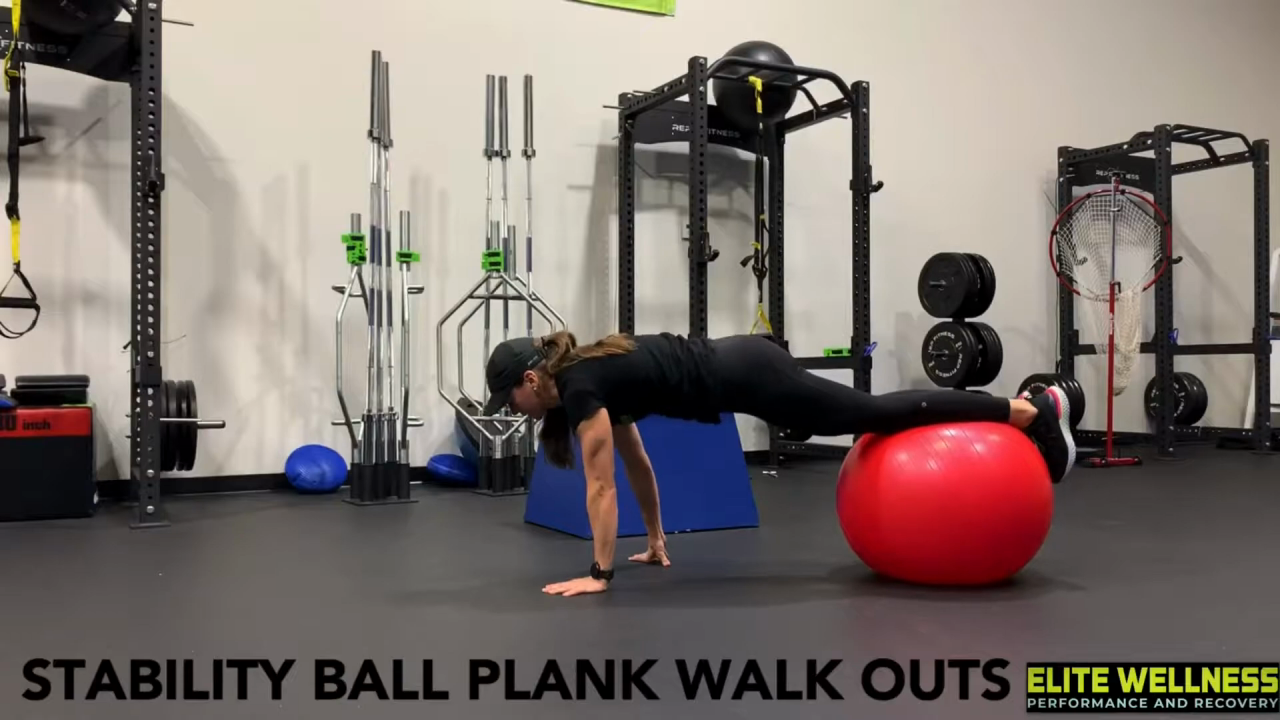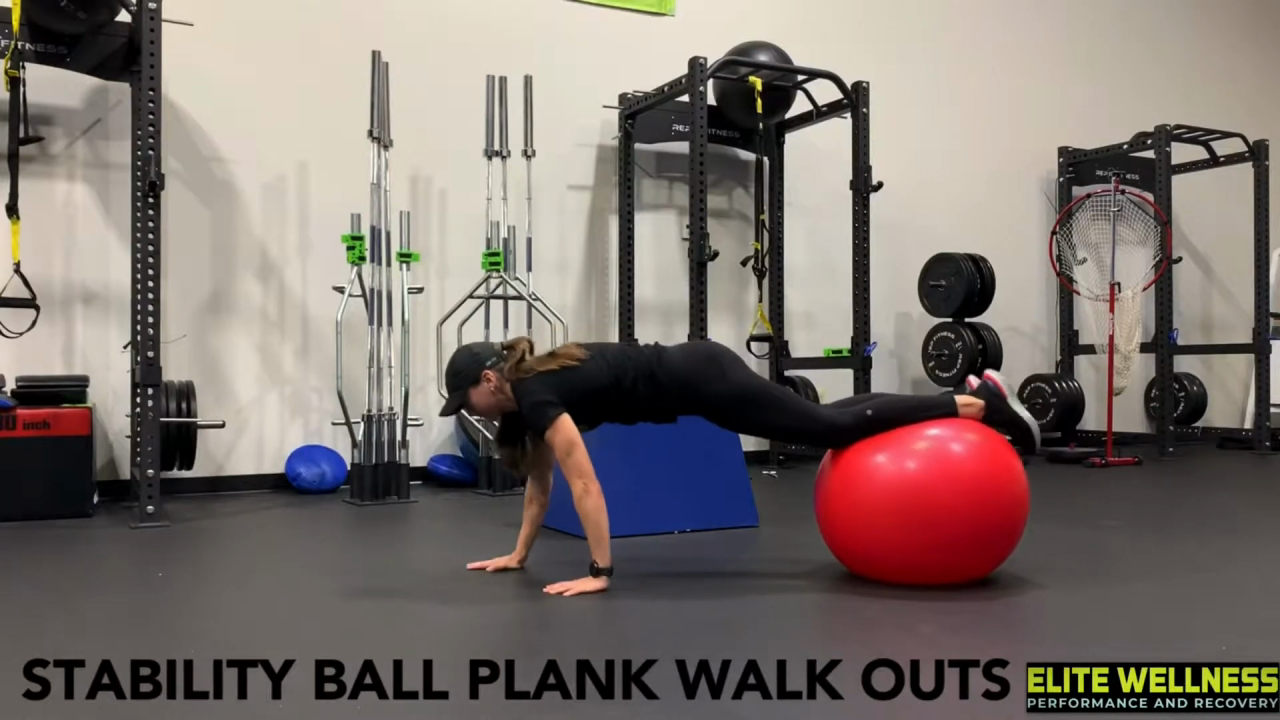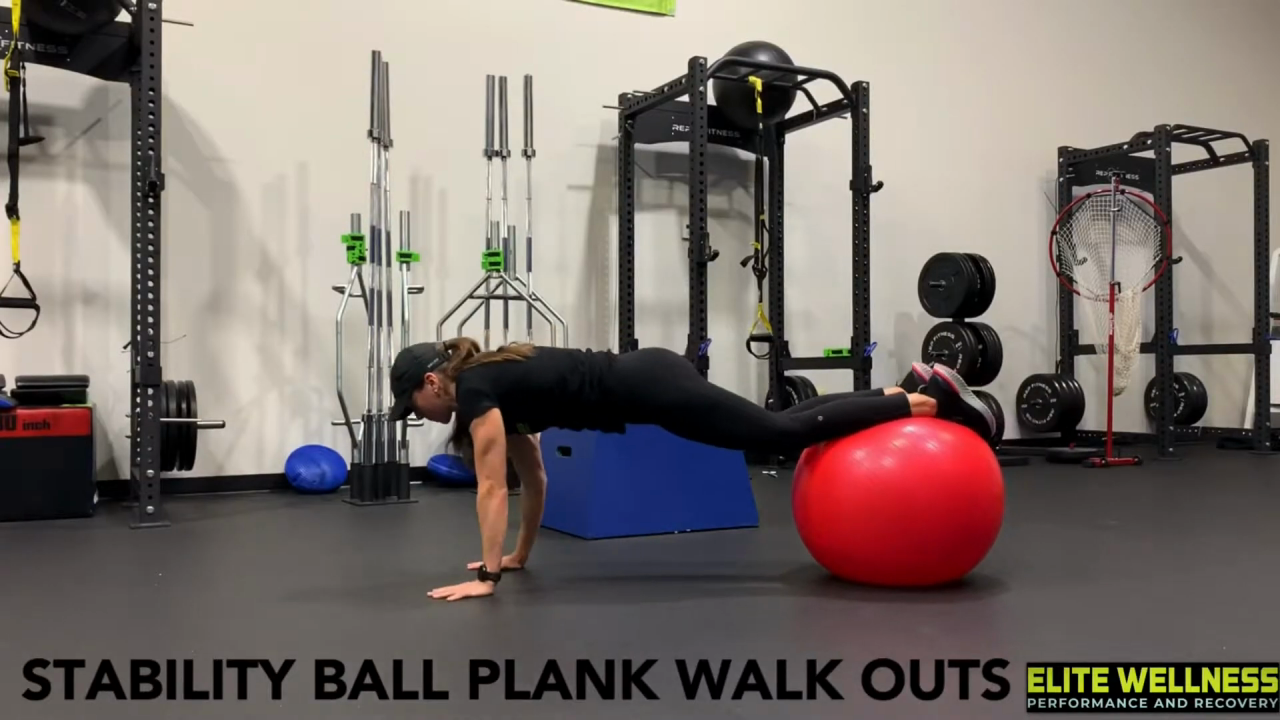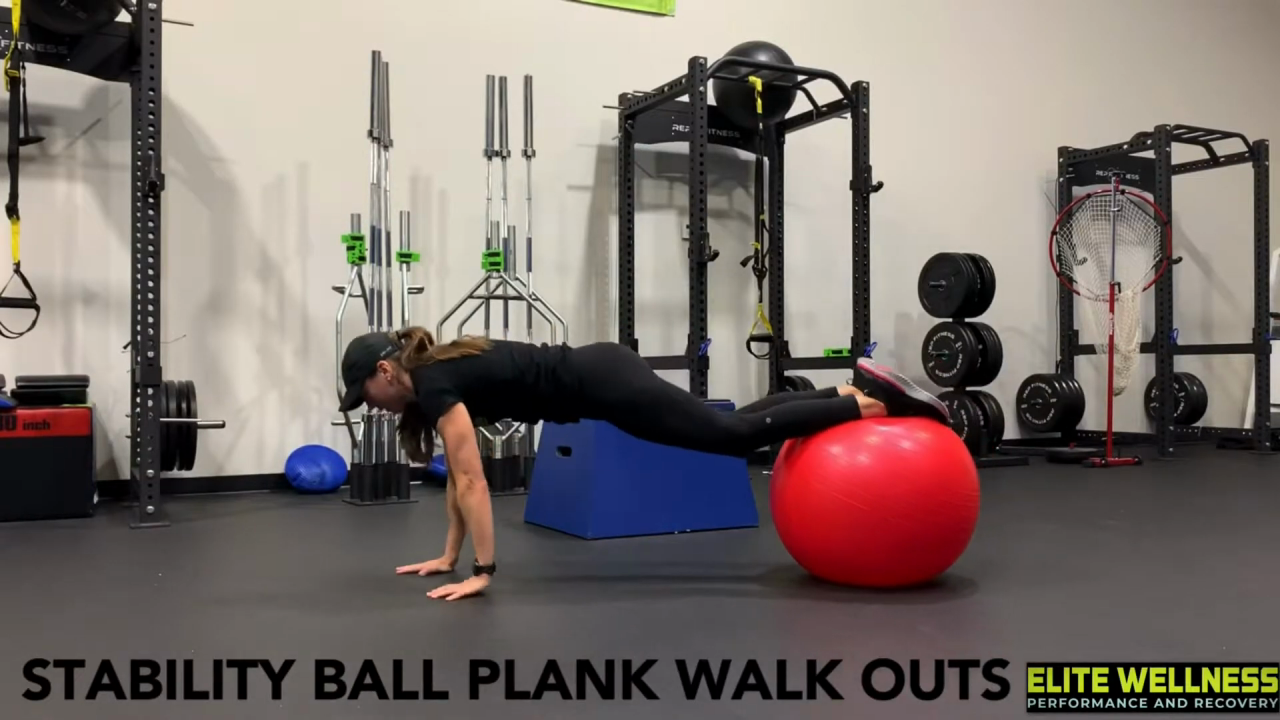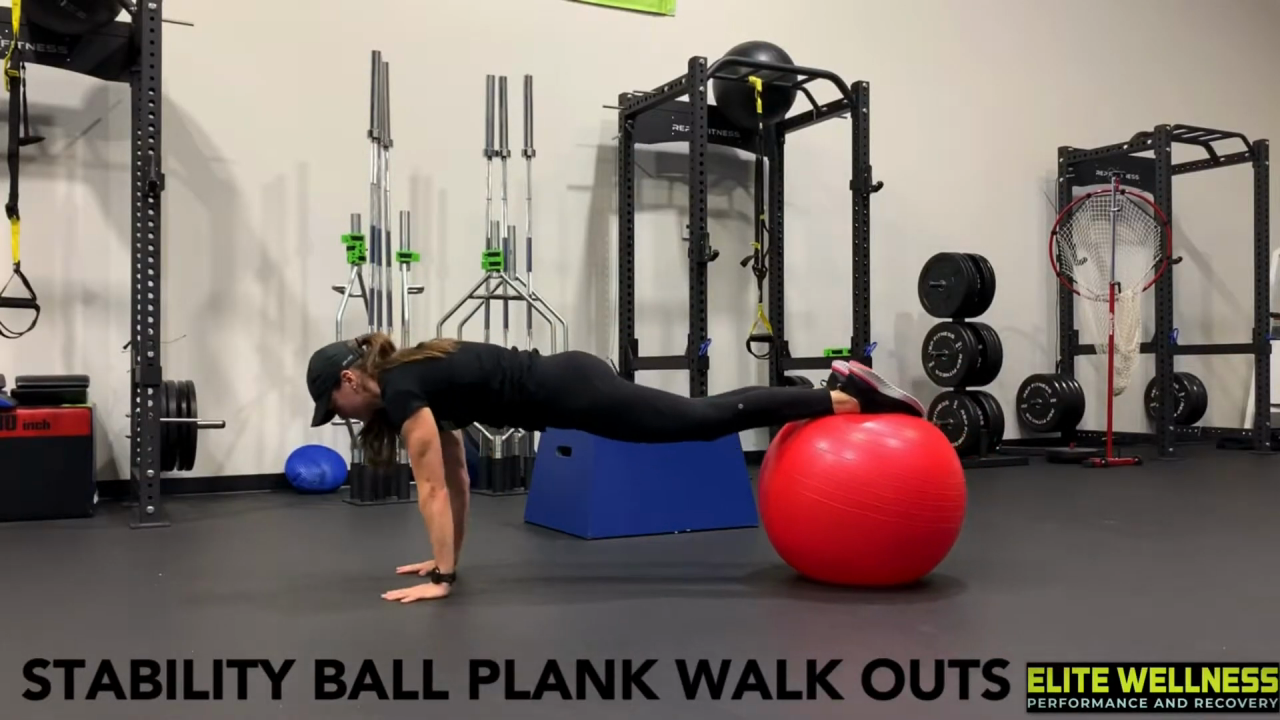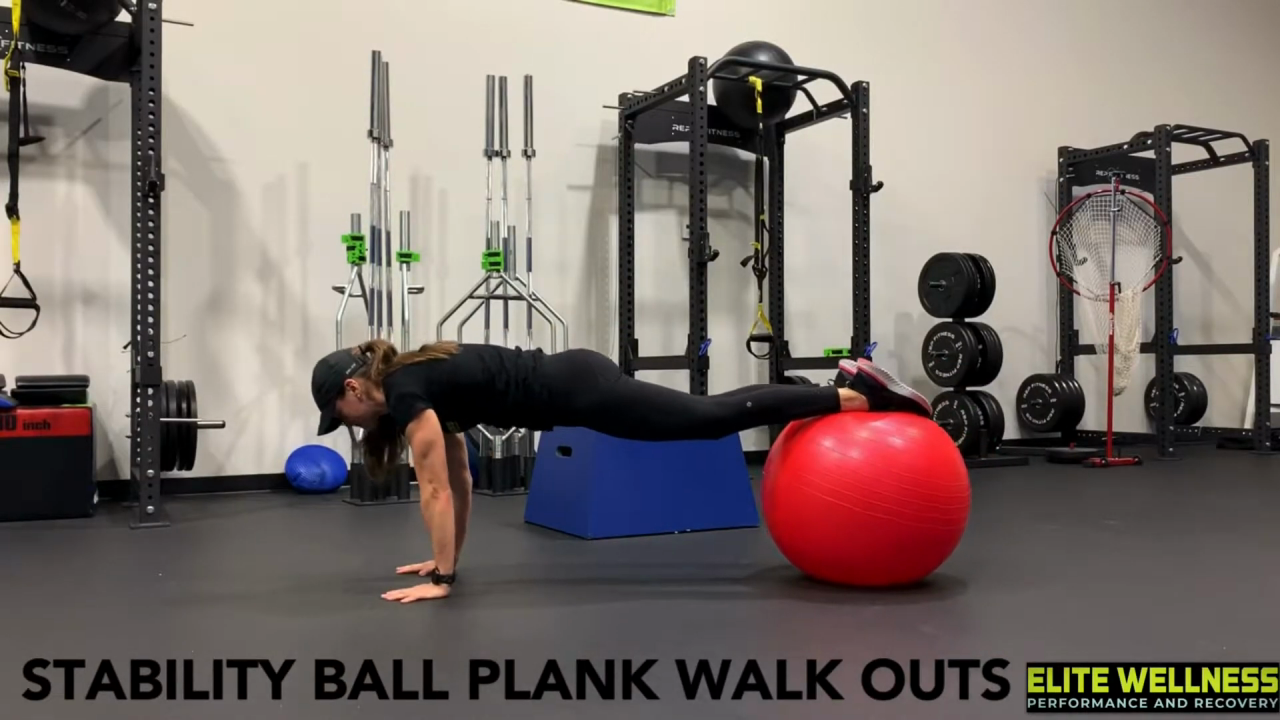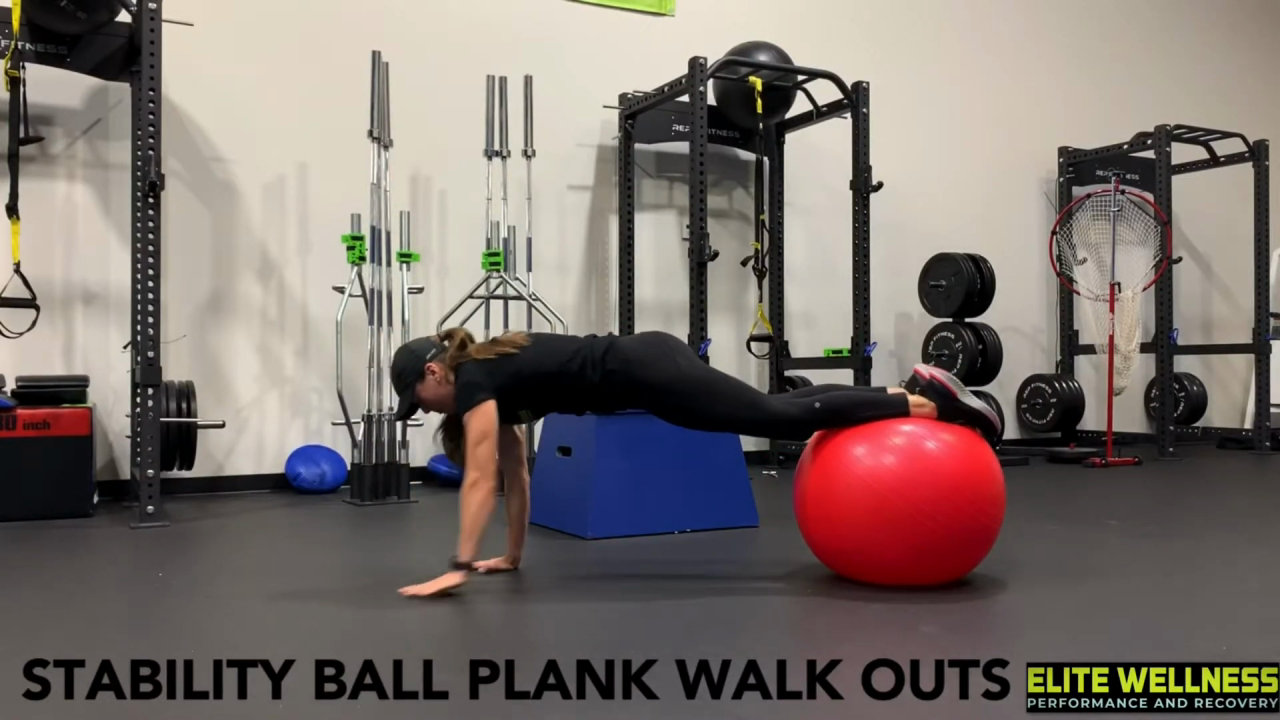
dt=0.7s
person 1, frame 1
left shoulder: (578, 387)
right shoulder: (593, 377)
left elbow: (601, 487)
right elbow: (638, 463)
left wrist: (599, 573)
right wrist: (656, 538)
left hip: (746, 378)
right hip: (740, 362)
left knee: (882, 415)
right knee: (877, 412)
left ankle: (1032, 413)
right ankle: (1021, 407)
person 1, frame 2
left shoulder: (535, 393)
right shoulder: (536, 390)
left elbow: (585, 484)
right elbow: (539, 479)
left wrist: (602, 571)
right wrist: (520, 554)
left hip: (699, 378)
right hip: (694, 378)
left knee: (837, 427)
right knee: (826, 421)
left ankle: (980, 403)
right ankle: (958, 397)
person 1, frame 3
left shoulder: (474, 388)
right shoulder: (497, 385)
left elbow: (491, 489)
right elbow: (534, 477)
left wrist: (486, 575)
right wrist: (521, 554)
left hip: (648, 387)
right hip: (649, 378)
left knee: (789, 433)
right knee: (783, 425)
left ankle: (933, 400)
right ankle: (904, 389)
person 1, frame 4
left shoulder: (434, 384)
right shoulder: (444, 375)
left elbow: (473, 482)
right elbow: (462, 478)
left wrist: (483, 570)
right wrist: (450, 554)
left hip: (605, 382)
right hip: (600, 375)
left knee: (739, 435)
right knee: (736, 424)
left ankle: (880, 402)
right ankle: (855, 387)
person 1, frame 5
left shoulder: (400, 389)
right shoulder: (420, 379)
left elbow: (432, 488)
right elbow: (457, 478)
left wrist: (442, 577)
right wrist: (449, 558)
left hip: (571, 393)
right hip: (570, 381)
left knee: (709, 419)
right knee: (707, 414)
left ankle: (851, 399)
right ankle: (836, 389)
person 1, frame 6
left shoulder: (403, 392)
right shoulder: (423, 383)
left elbow: (435, 490)
right elbow: (459, 479)
left wrist: (440, 578)
right wrist: (447, 557)
left hip: (577, 390)
right hip: (575, 378)
left knee: (717, 417)
right knee: (715, 414)
left ankle: (860, 394)
right ankle: (846, 385)
person 1, frame 7
left shoulder: (474, 381)
right shoulder: (496, 378)
left elbow: (481, 479)
right elbow: (517, 474)
left wrist: (459, 566)
right wrist: (512, 554)
left hip: (650, 371)
right hip: (647, 367)
left knee: (784, 418)
right knee: (780, 412)
left ankle: (929, 402)
right ankle: (906, 391)
